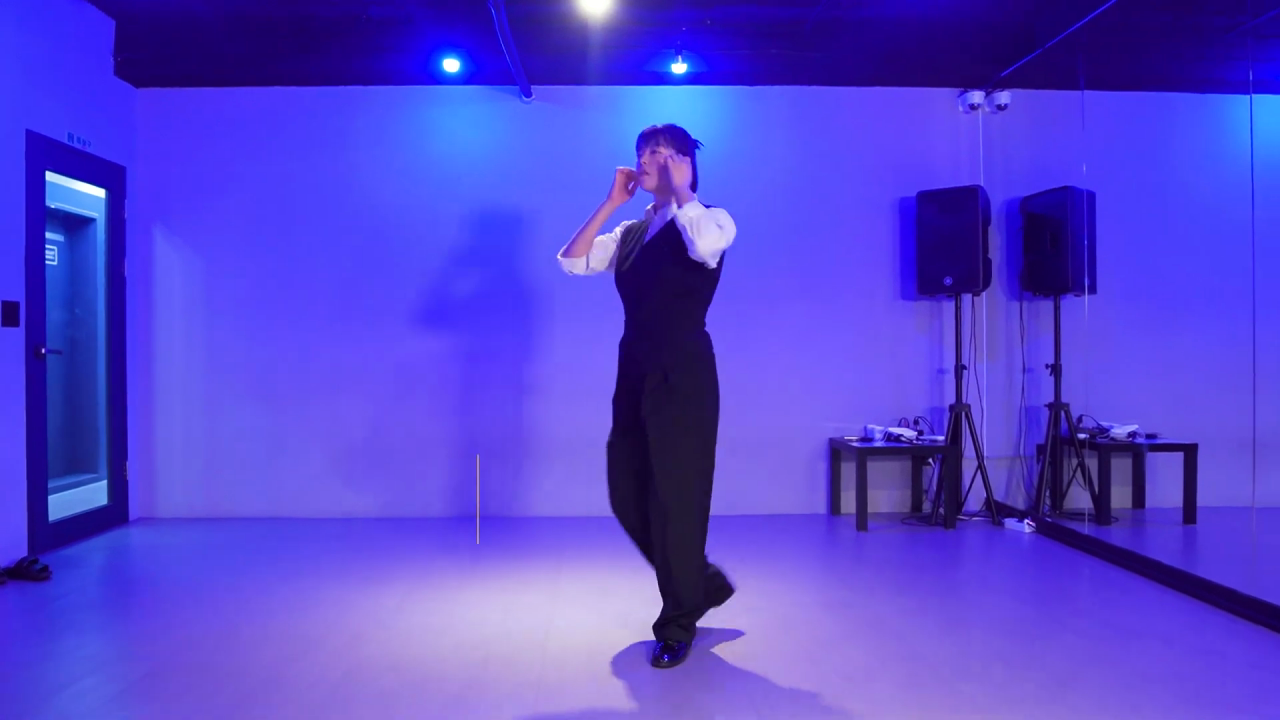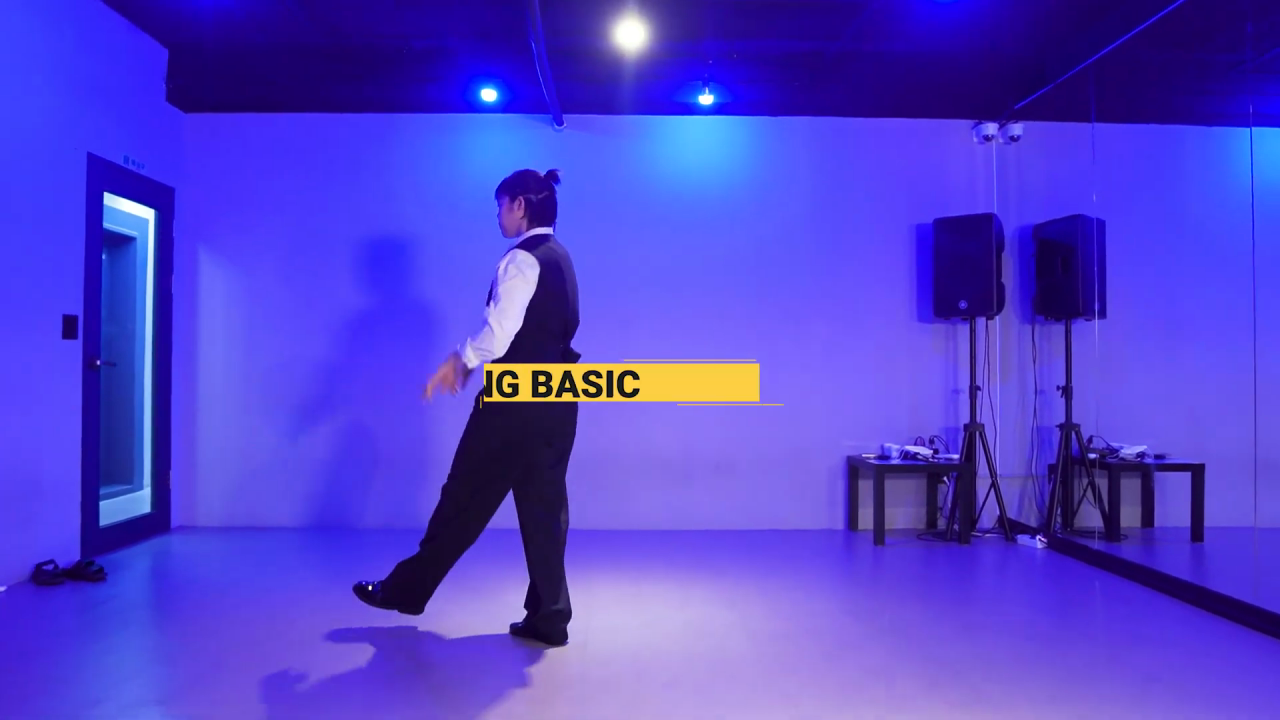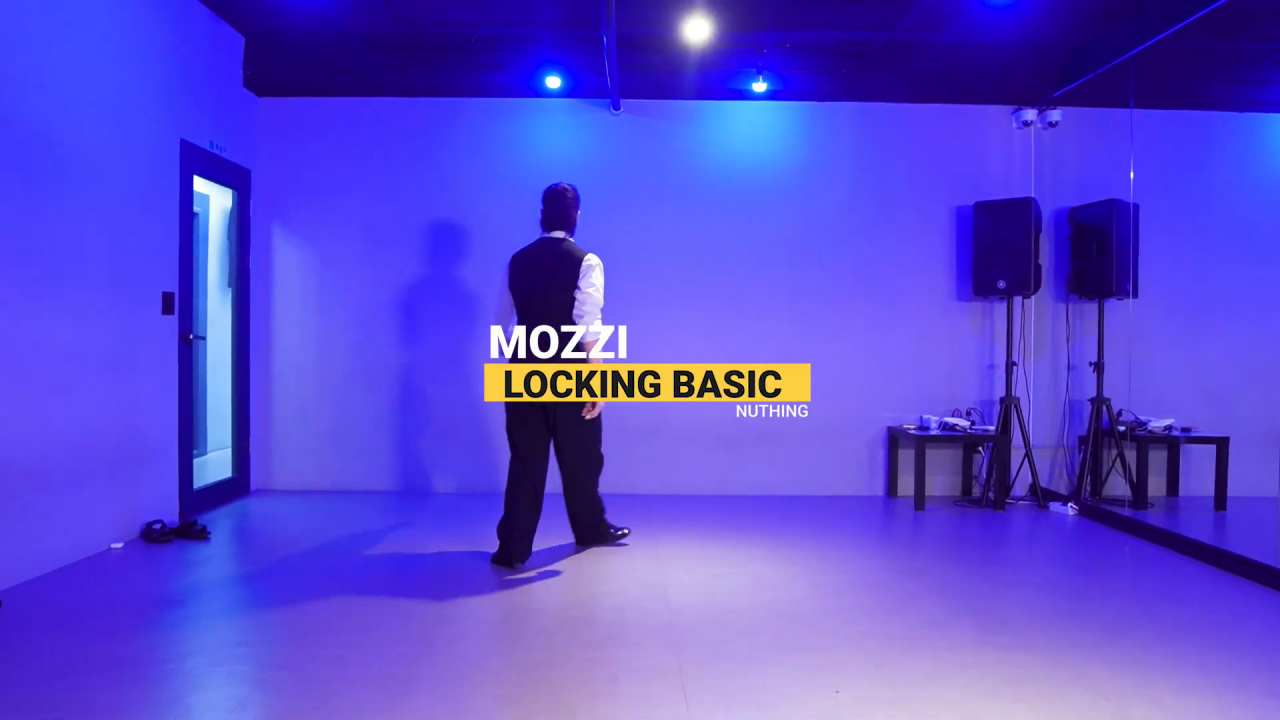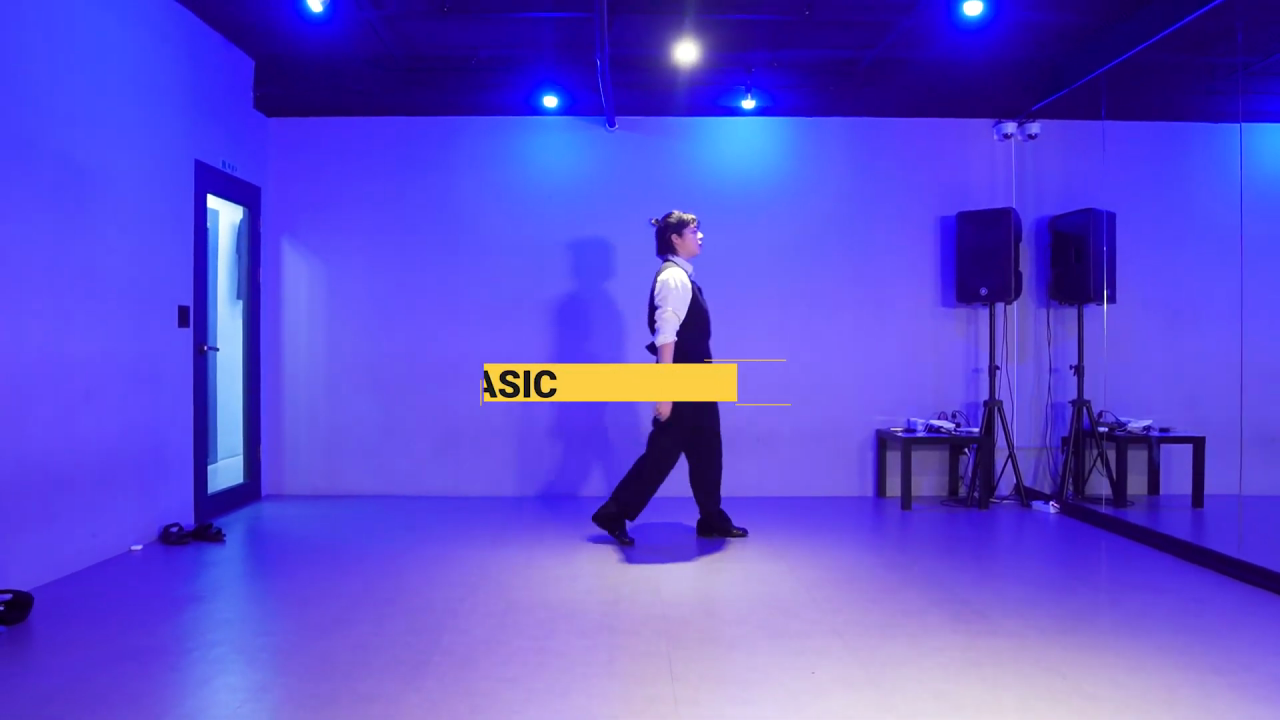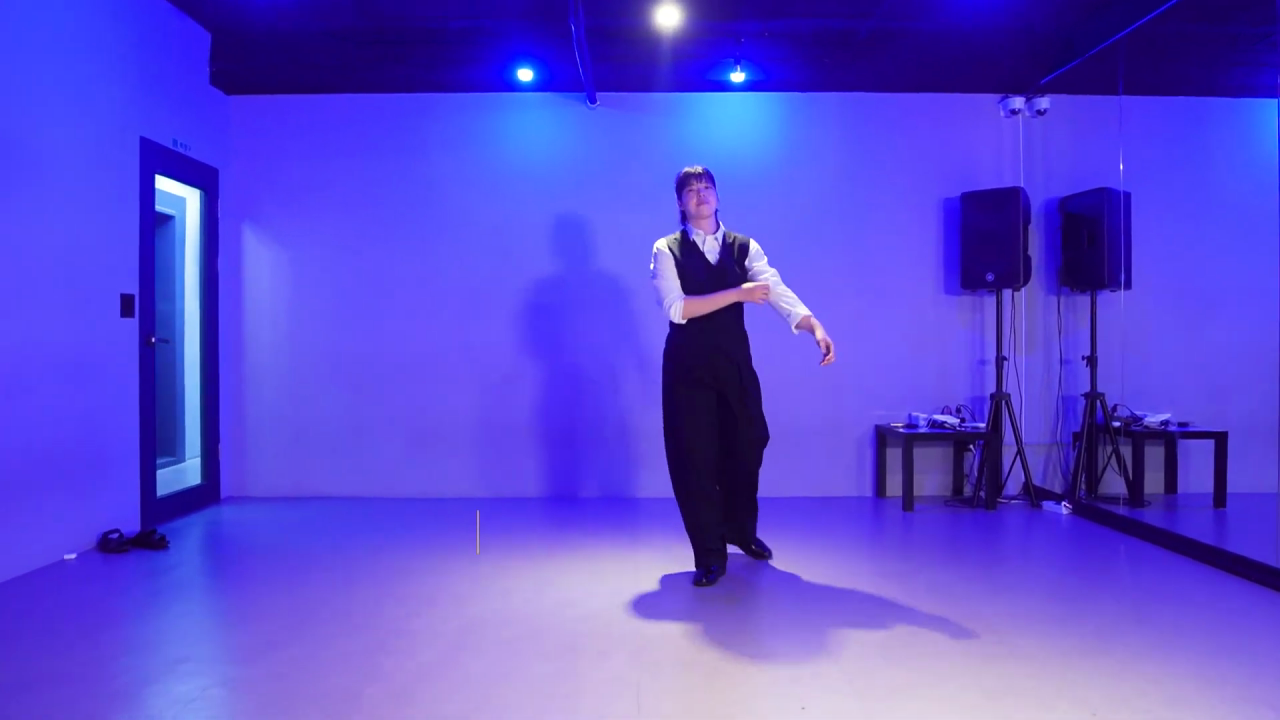
dt=1s
person 1, frame 1
left shoulder: (711, 220)
right shoulder: (634, 231)
left elbow: (708, 244)
right elbow: (574, 262)
left wrist: (680, 190)
right wrist: (611, 202)
left hip: (683, 376)
right hip: (635, 375)
left knee: (677, 497)
right knee: (627, 494)
left ankle: (679, 622)
right ankle: (702, 583)
person 1, frame 2
left shoulder: (521, 259)
right shoulder: (557, 259)
left elbow: (498, 333)
left wrist: (457, 363)
right wrist: (470, 358)
left hip: (517, 398)
right hip: (556, 397)
left knee: (468, 499)
right knee: (544, 507)
left ankle: (406, 589)
right ankle: (548, 617)
person 1, frame 3
left shoulder: (519, 259)
right shoulder: (585, 262)
left elbow: (504, 311)
right elbow: (588, 326)
left hip: (525, 366)
right hip: (566, 369)
left knee: (527, 459)
right knee: (580, 456)
left ankle: (513, 546)
right ankle: (590, 527)
person 1, frame 4
left shoulder: (683, 277)
right shoulder: (673, 278)
right elbow: (665, 335)
left knee: (707, 448)
right knee: (664, 450)
left ankle: (712, 519)
right ankle: (614, 514)
person 1, frame 5
left shoulder: (744, 248)
right shoulder: (667, 250)
left elbow: (778, 293)
right elbow: (677, 308)
left wrist: (816, 330)
right wrist: (738, 293)
left hip: (735, 363)
right hip: (687, 366)
left knee: (746, 450)
right knee: (694, 458)
left ankle: (741, 530)
right ankle: (709, 557)
